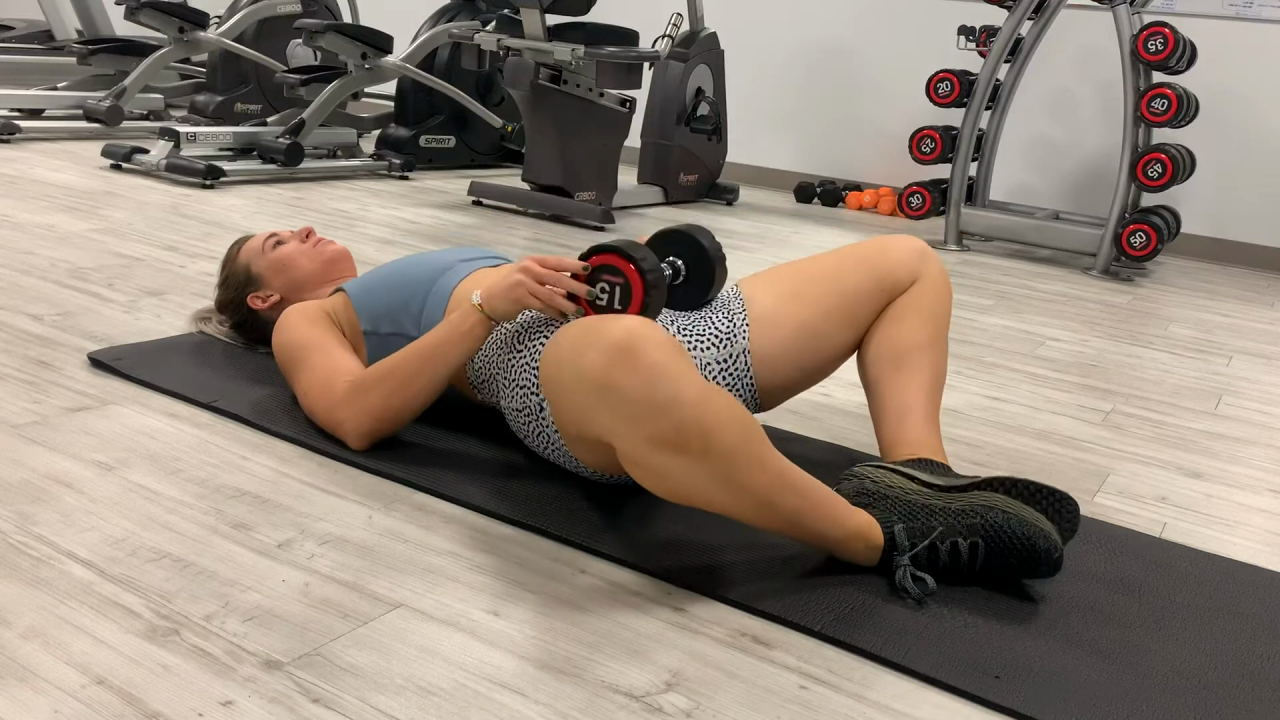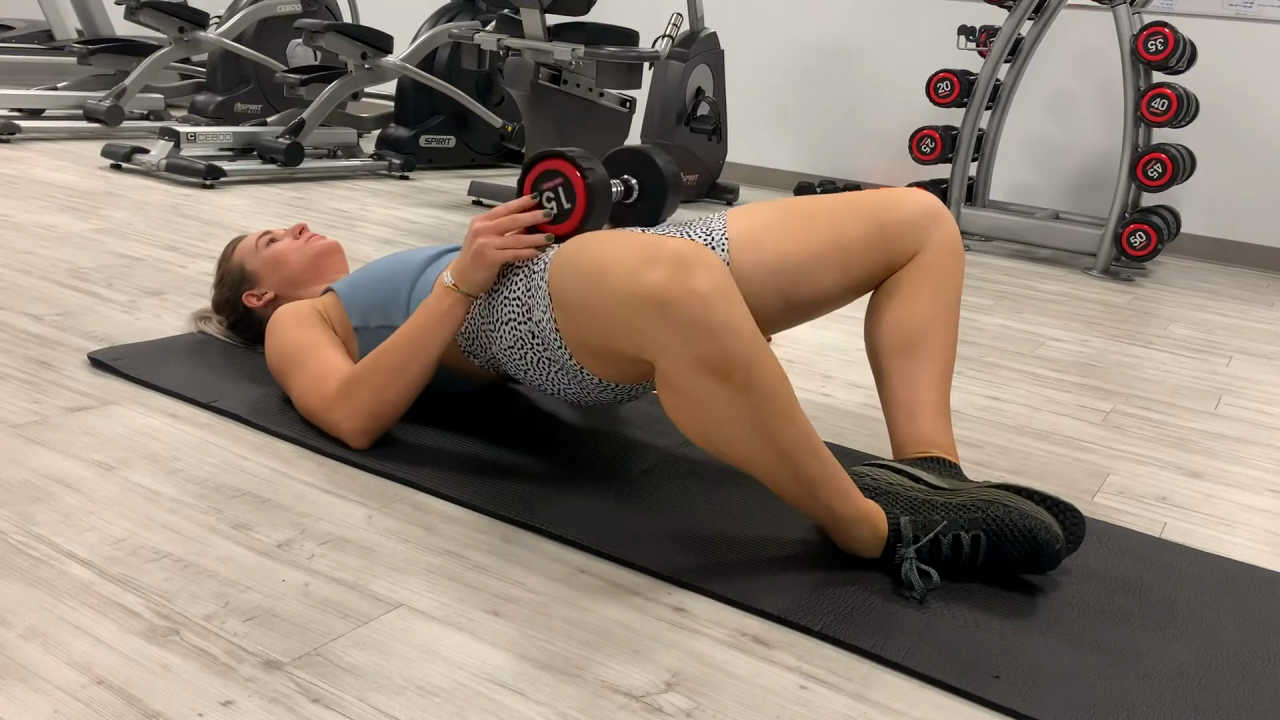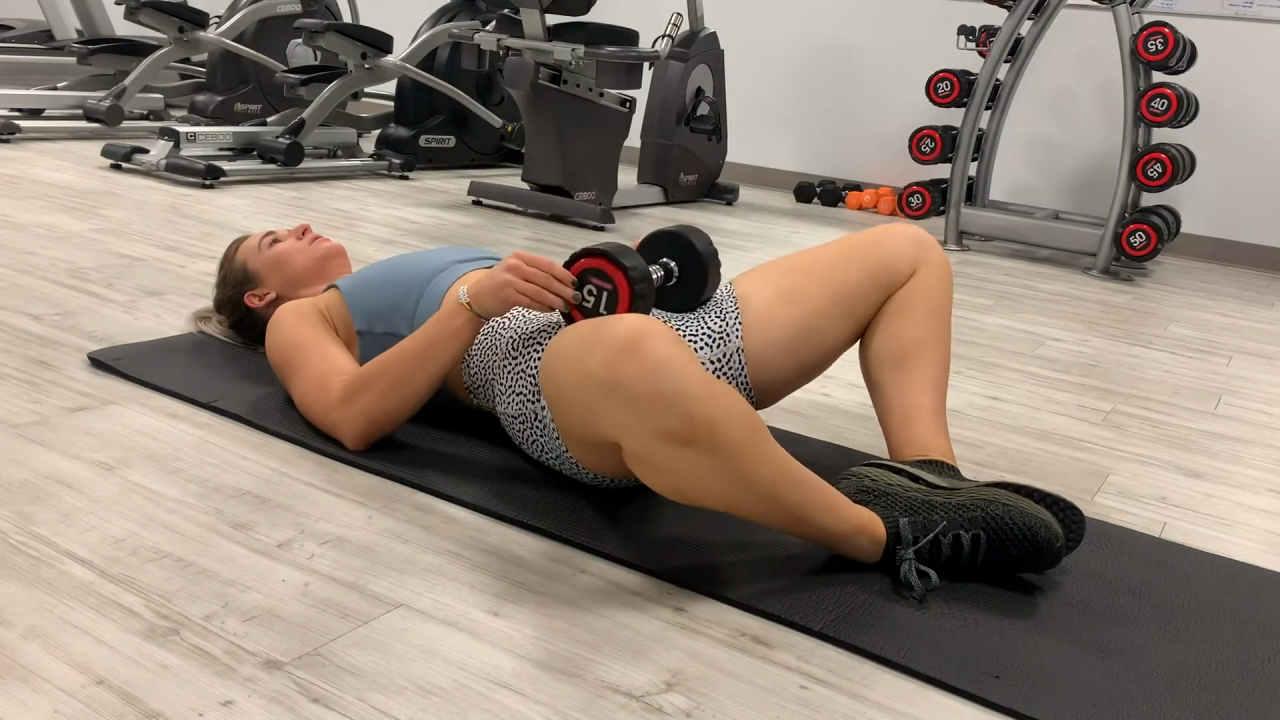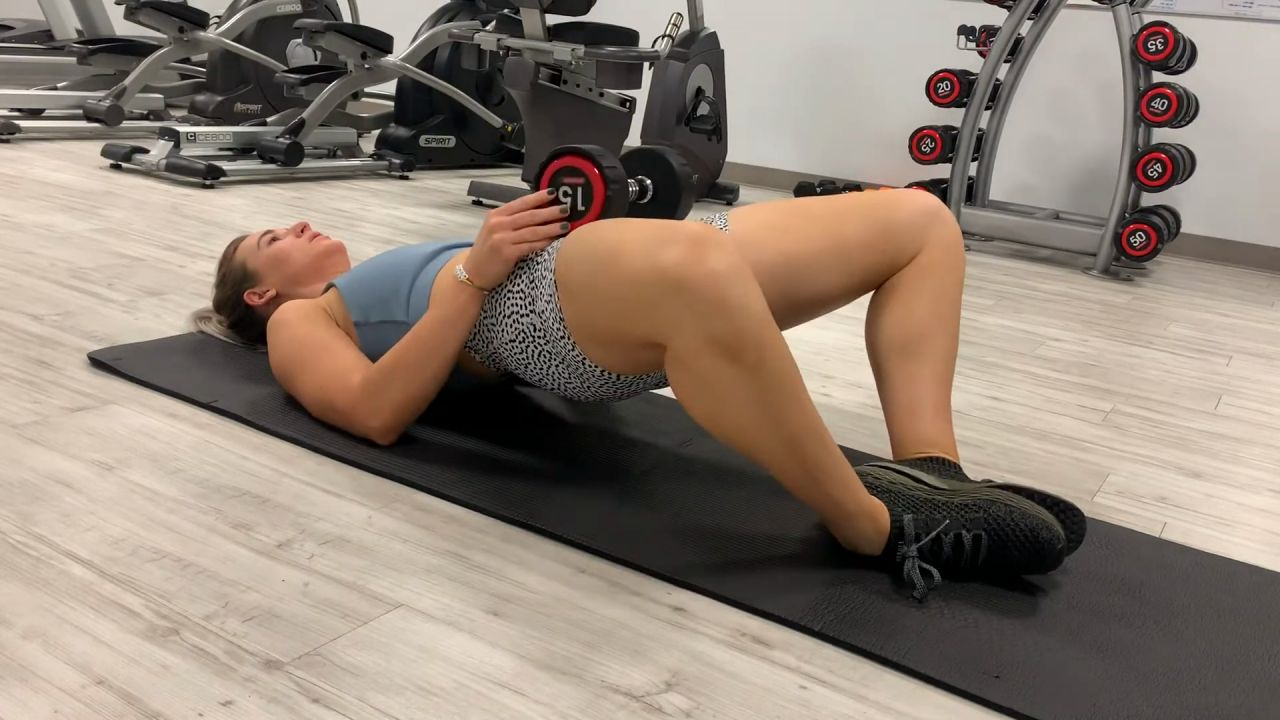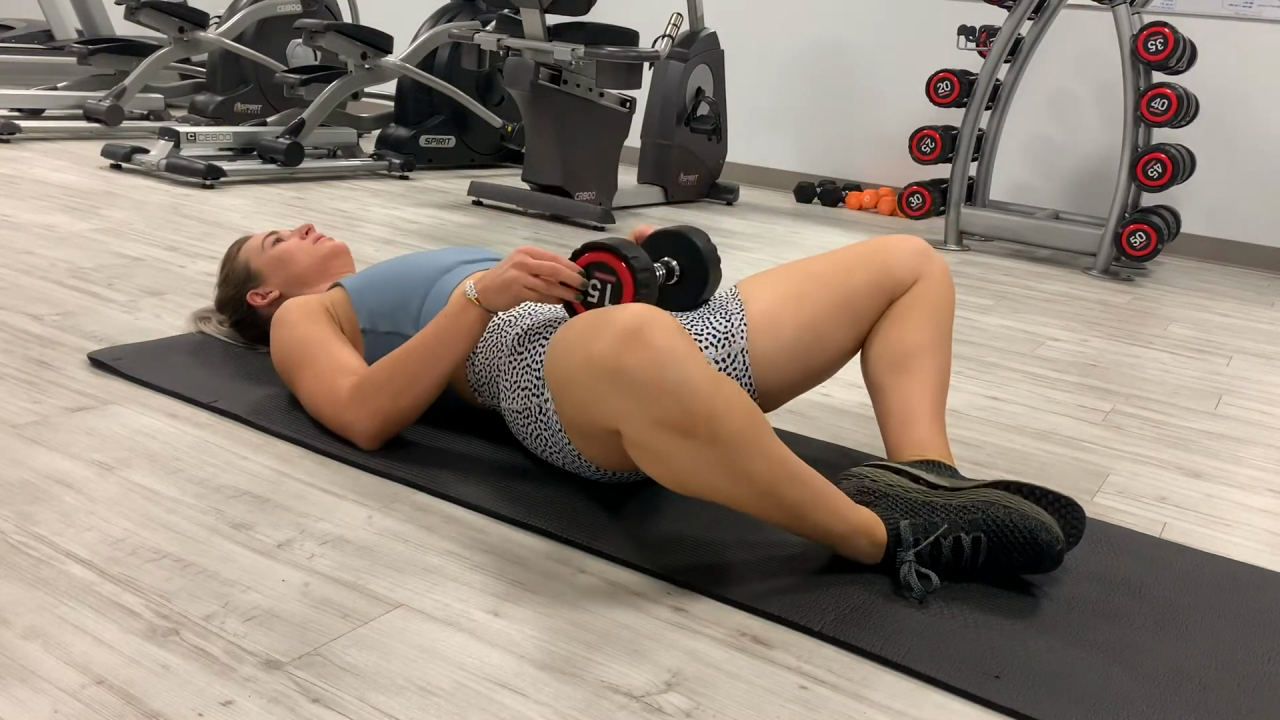
dt=1s
person 1, frame 1
left shoulder: (405, 285)
right shoulder: (307, 324)
right elbow: (358, 417)
right wrist: (489, 304)
left hip: (664, 324)
right hip: (543, 358)
left knee: (908, 263)
right knee: (630, 359)
left ankle: (913, 476)
right ankle: (879, 537)
person 1, frame 2
left shoulder: (390, 281)
right shoulder: (298, 325)
right elbow: (355, 416)
left wrist: (597, 218)
right wrist: (462, 278)
left hip: (639, 271)
right hip: (530, 299)
left knee: (917, 219)
right knee: (677, 287)
left ankle: (924, 473)
right ankle: (876, 529)
person 1, frame 3
left shoulder: (402, 279)
right shoulder: (300, 324)
right elbow: (355, 419)
right wrist: (474, 302)
left hip: (655, 322)
right hip: (537, 362)
left knee: (907, 250)
right knee: (635, 362)
left ankle: (923, 477)
right ankle: (883, 535)
person 1, frame 4
left shoulder: (389, 281)
right shoulder: (299, 326)
right elbow: (378, 412)
left wrist: (615, 220)
right wrist: (476, 270)
left hip: (632, 289)
right hip: (536, 302)
left knee: (918, 220)
right knee: (692, 266)
left ankle: (924, 473)
right ankle: (879, 528)
person 1, frame 5
left shoulder: (401, 281)
right shoulder: (303, 322)
right elbow: (367, 415)
right wrist: (480, 294)
left hip: (663, 329)
right hip: (541, 360)
left knee: (909, 261)
right knee: (635, 347)
left ankle: (921, 480)
right ankle: (883, 537)
